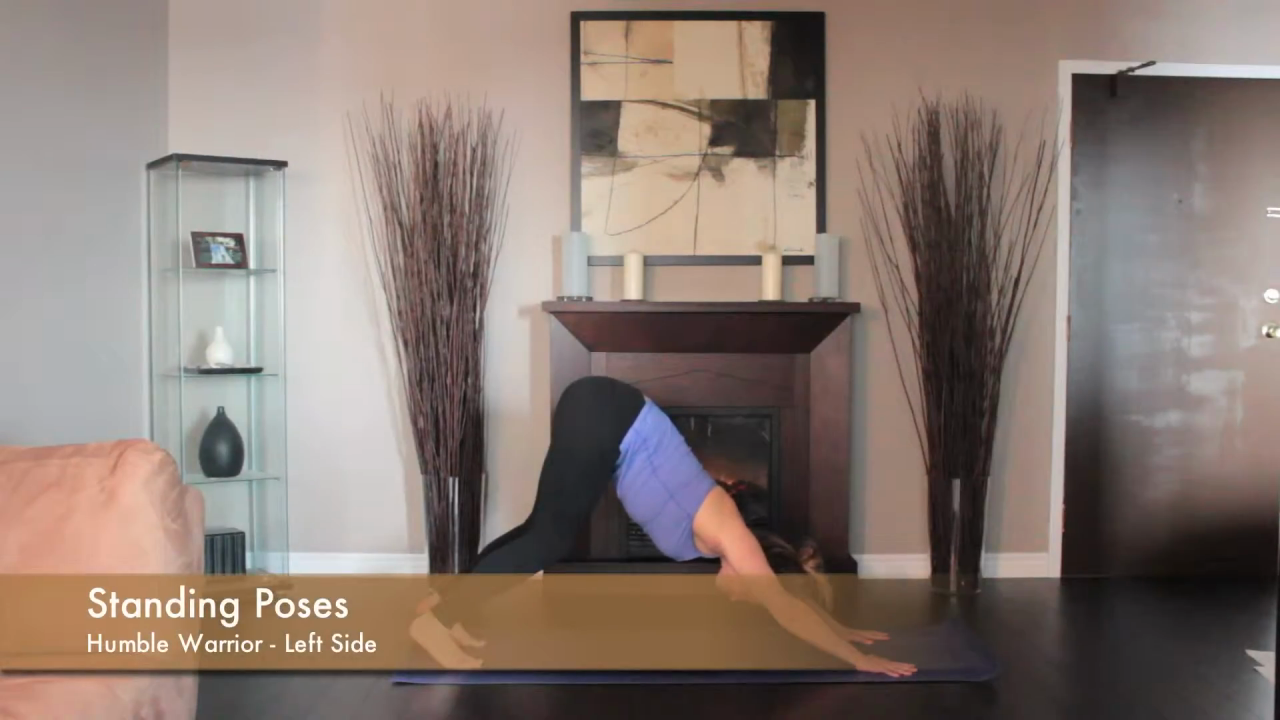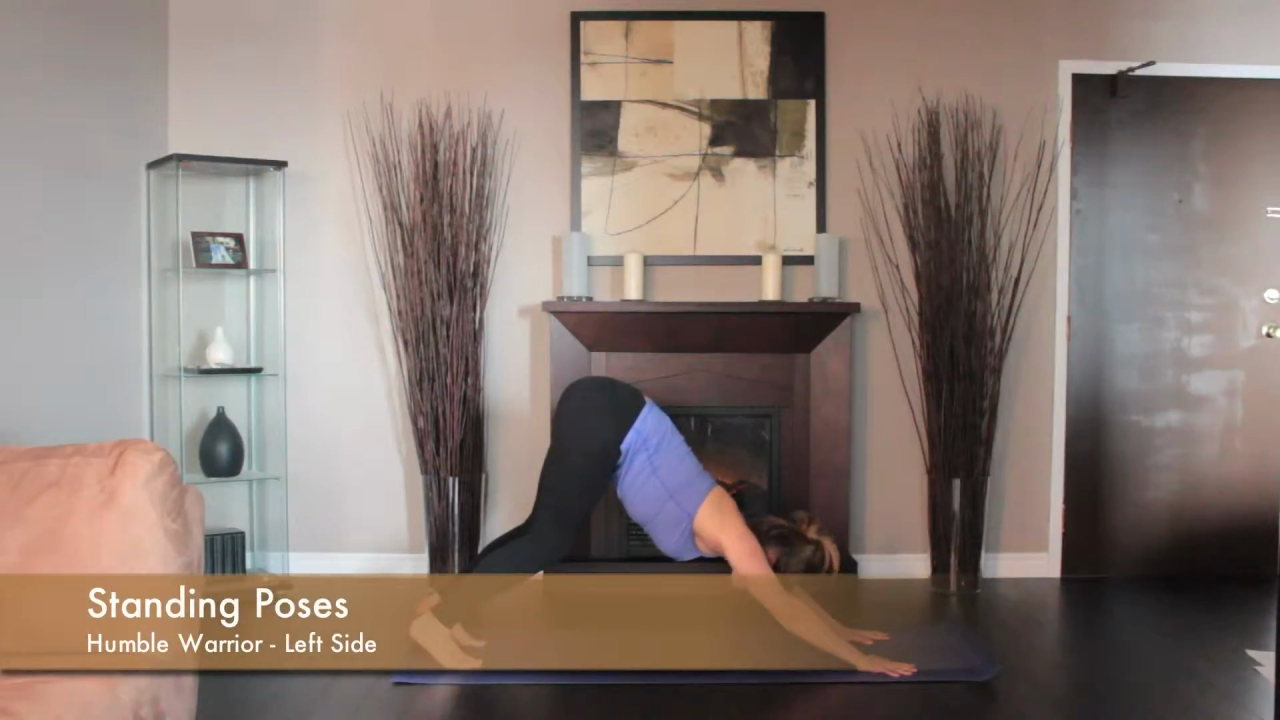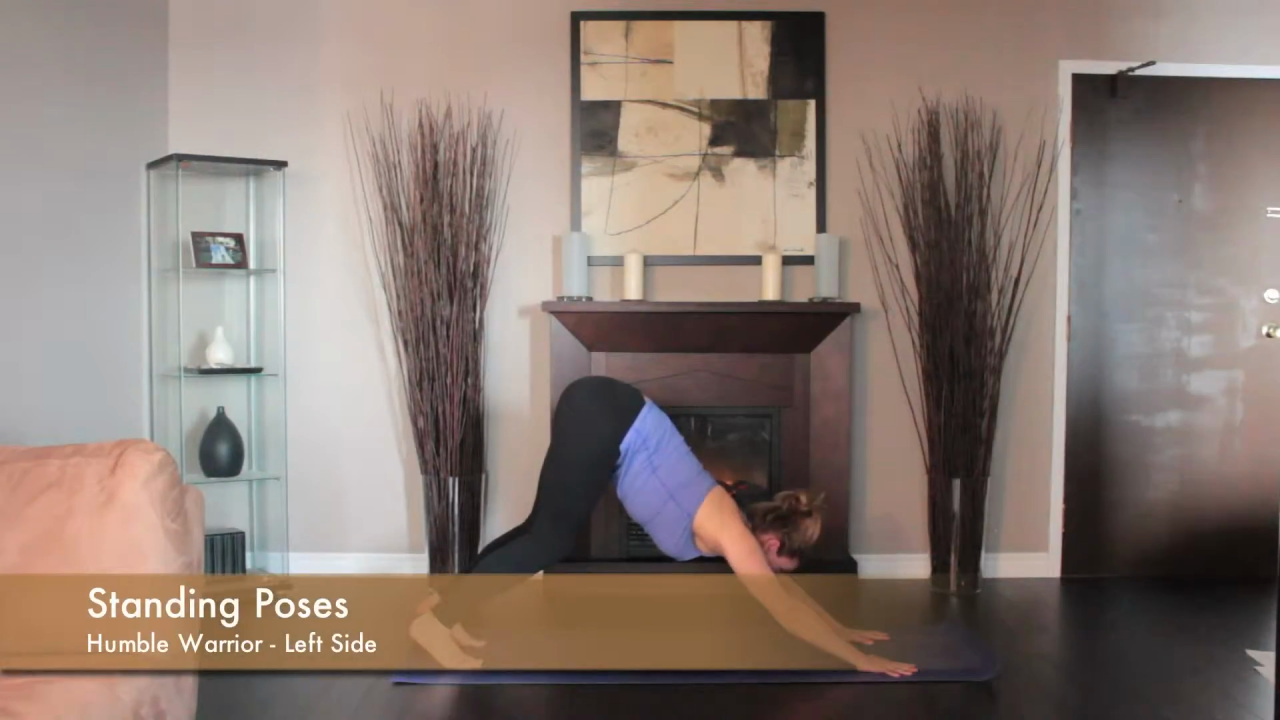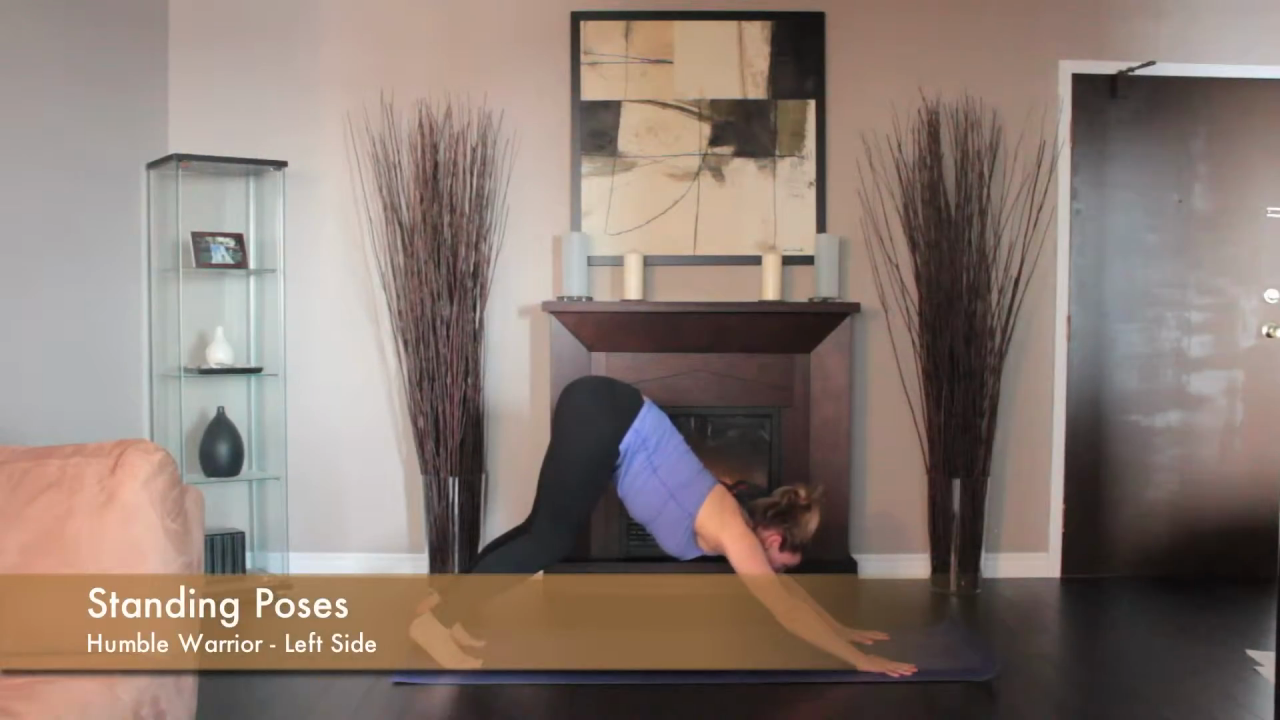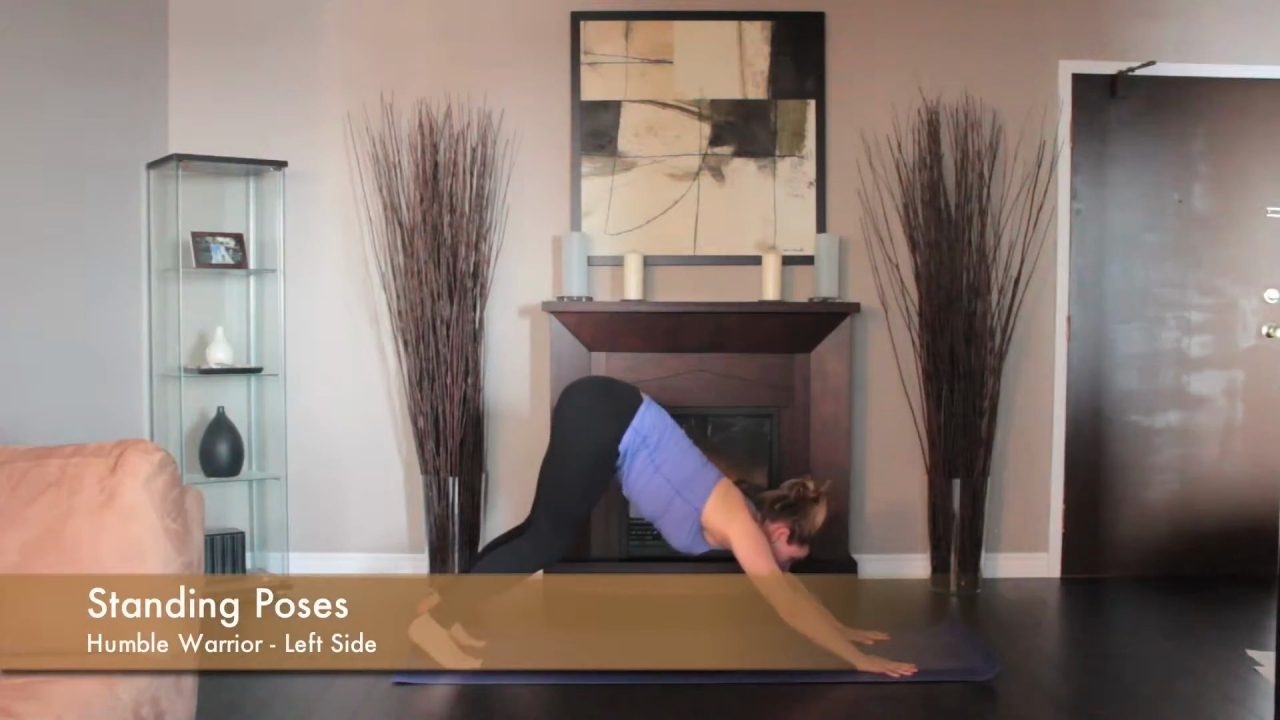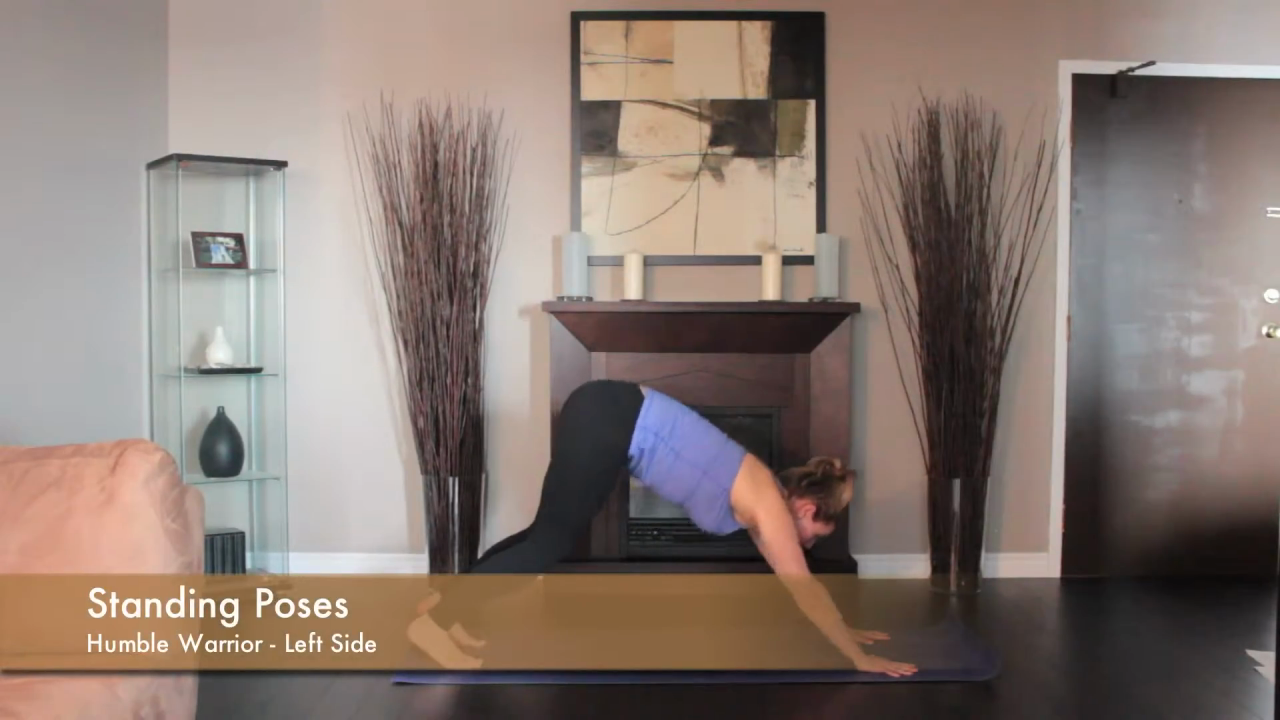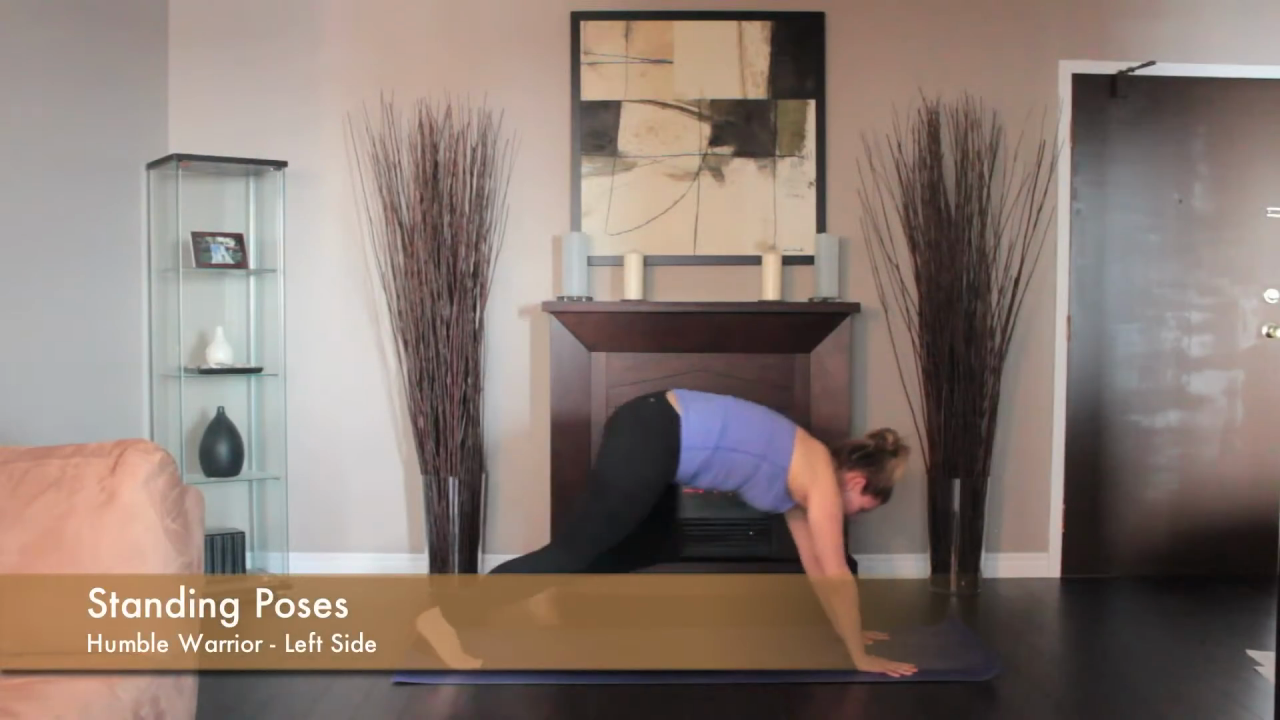
dt=0.4s
person 1, frame 1
left shoulder: (728, 537)
right shoulder: (730, 537)
left elbow: (788, 597)
right elbow: (785, 609)
left wrist: (842, 631)
right wrist: (859, 660)
left hip: (605, 416)
right hip: (604, 421)
left knee: (545, 533)
right knee: (550, 539)
left ankle: (448, 605)
right ankle: (435, 620)
person 1, frame 2
left shoulder: (728, 532)
right shoulder: (732, 536)
left elbow: (786, 589)
right elbow: (784, 608)
left wrist: (842, 630)
right wrist: (858, 659)
left hip: (606, 415)
right hip: (604, 420)
left knee: (544, 534)
right knee: (550, 539)
left ankle: (445, 604)
right ankle: (435, 619)
person 1, frame 3
left shoulder: (732, 525)
right shoulder: (731, 534)
left elbow: (786, 590)
right elbow: (784, 609)
left wrist: (842, 630)
right wrist: (859, 660)
left hip: (606, 415)
right hip: (602, 421)
left knee: (543, 534)
right knee: (550, 540)
left ankle: (447, 607)
right ankle: (436, 620)
person 1, frame 4
left shoulder: (732, 522)
right shoulder: (732, 533)
left elbow: (785, 588)
right elbow: (785, 609)
left wrist: (842, 630)
right wrist: (858, 659)
left hip: (603, 412)
right hip: (602, 419)
left knee: (542, 532)
right knee: (549, 540)
left ankle: (445, 606)
right ankle: (435, 620)
person 1, frame 5
left shoulder: (740, 516)
right shoulder: (741, 528)
left elbow: (786, 585)
right elbow: (789, 605)
left wrist: (843, 630)
right wrist: (859, 659)
left hip: (603, 412)
right hip: (601, 420)
left knee: (540, 531)
right knee: (549, 541)
left ankle: (445, 605)
right ankle: (434, 621)
person 1, frame 6
left shoulder: (756, 502)
right shoulder: (768, 503)
left elbow: (795, 583)
right elbow: (804, 589)
left wrist: (842, 629)
right wrist: (860, 657)
left hip: (609, 414)
right hip: (610, 422)
left knee: (547, 534)
right knee: (552, 542)
left ankle: (445, 603)
right ankle: (432, 622)
person 1, frame 7
left shoulder: (799, 477)
right shoulder: (822, 477)
left elbow: (812, 564)
right elbow: (836, 575)
left wrist: (848, 628)
right wrist: (861, 657)
left hip: (653, 425)
right hip: (652, 442)
left knee: (656, 542)
right knee: (579, 548)
right ankle: (445, 617)
